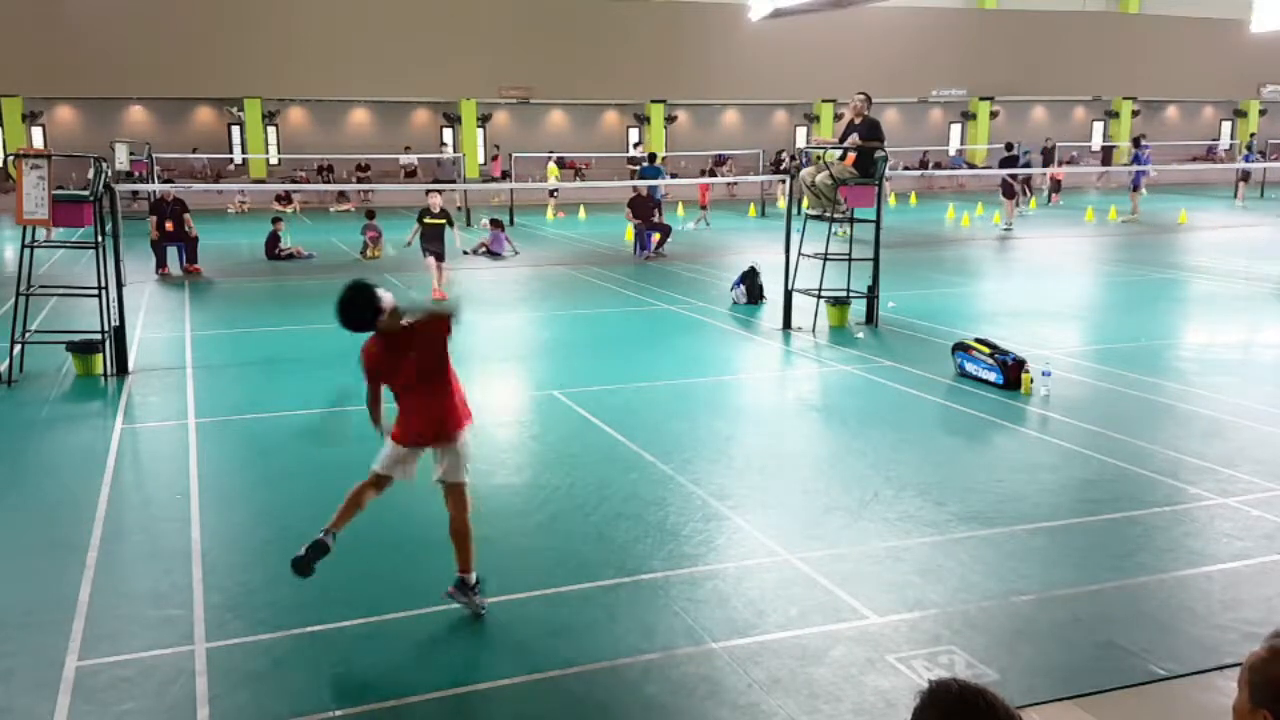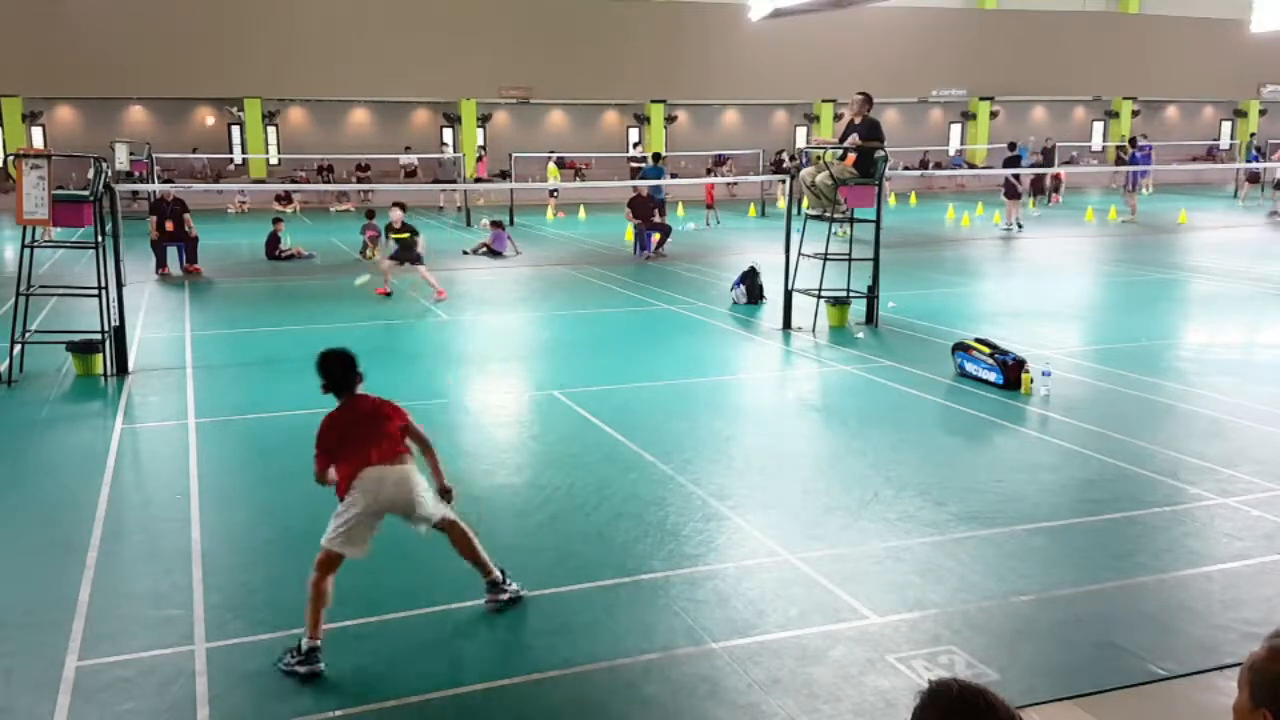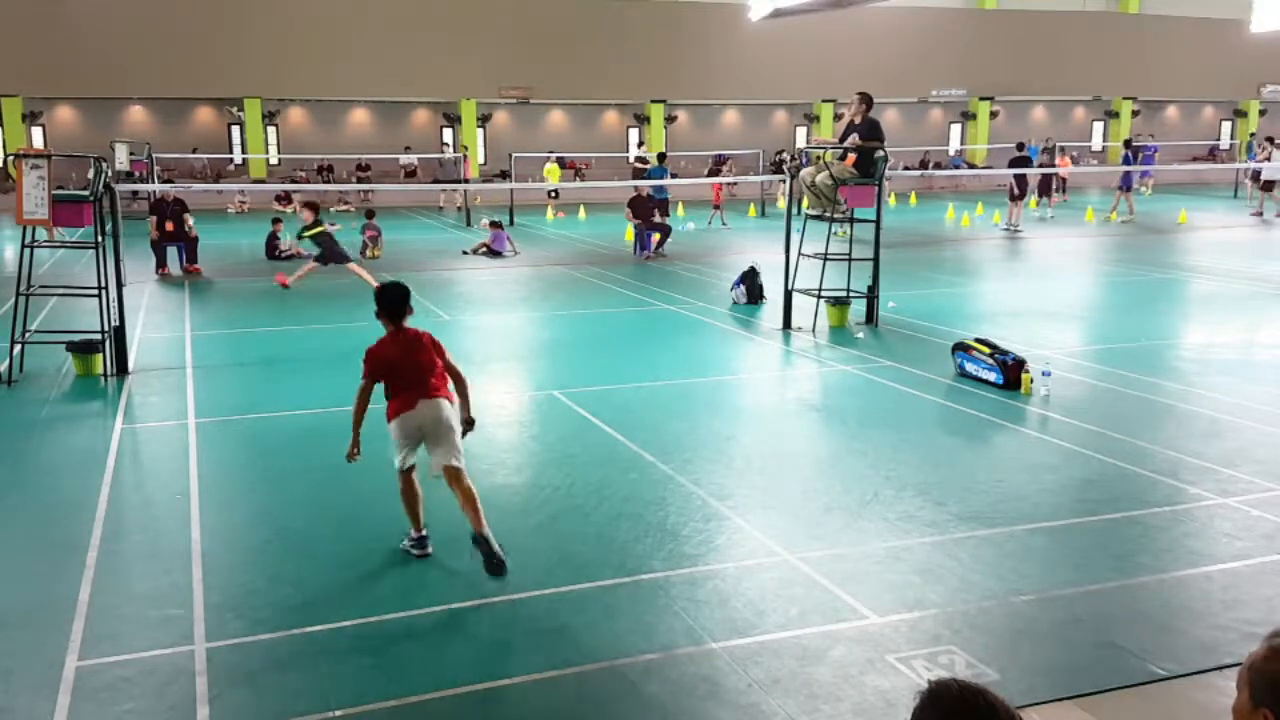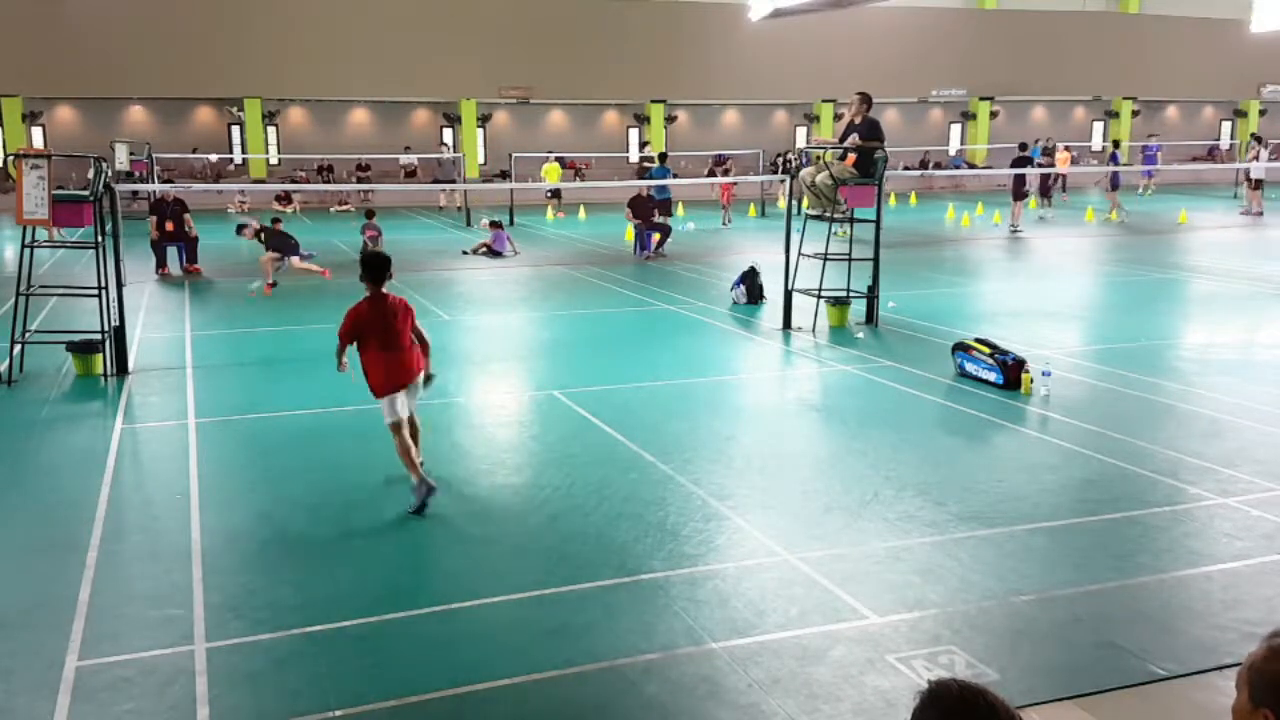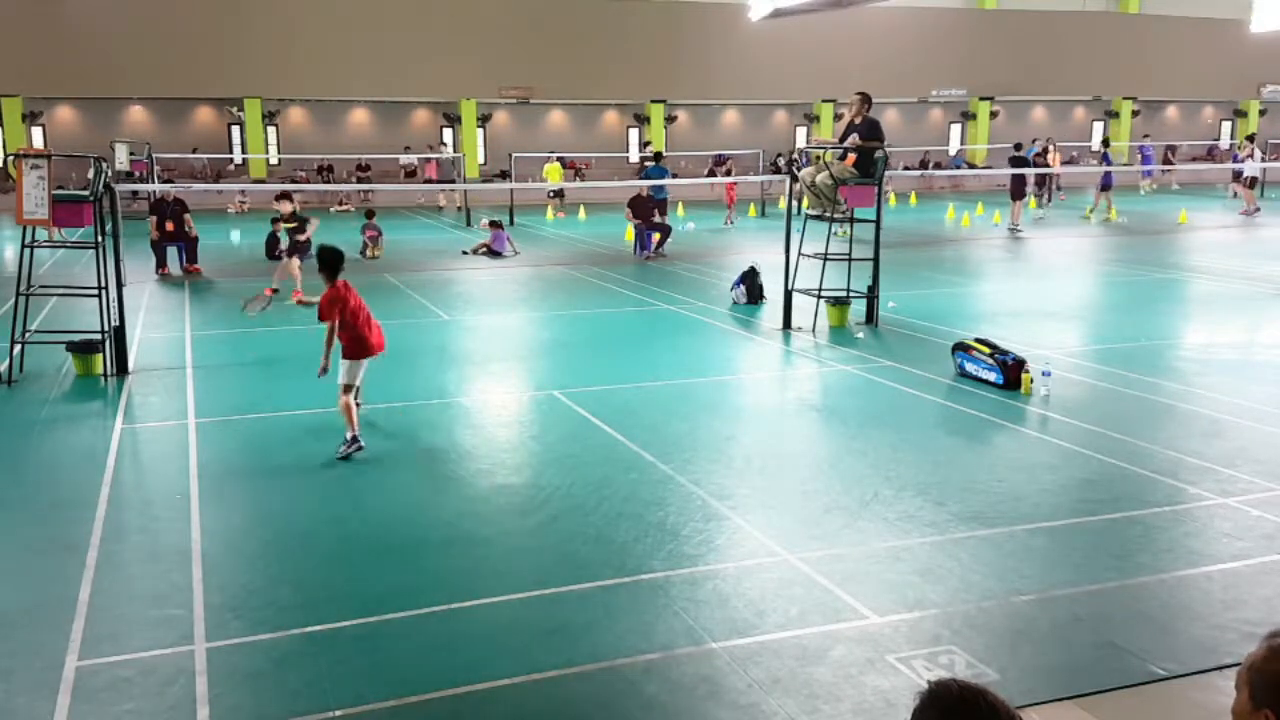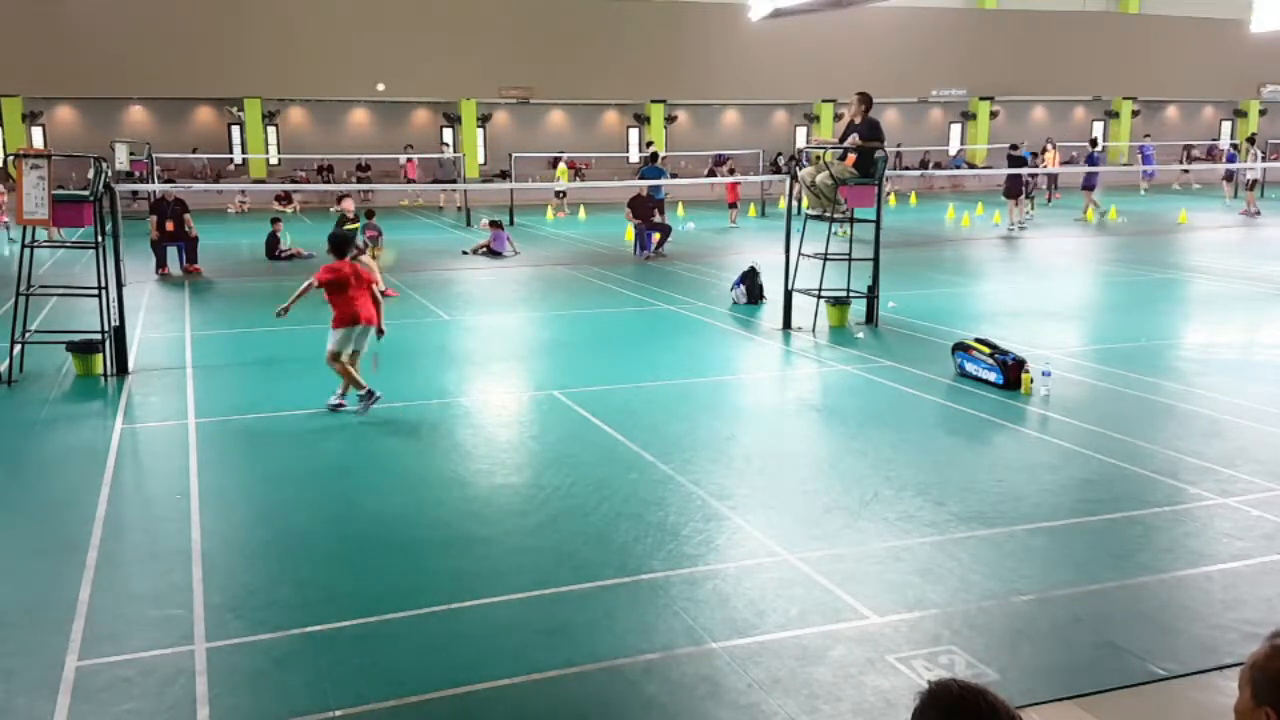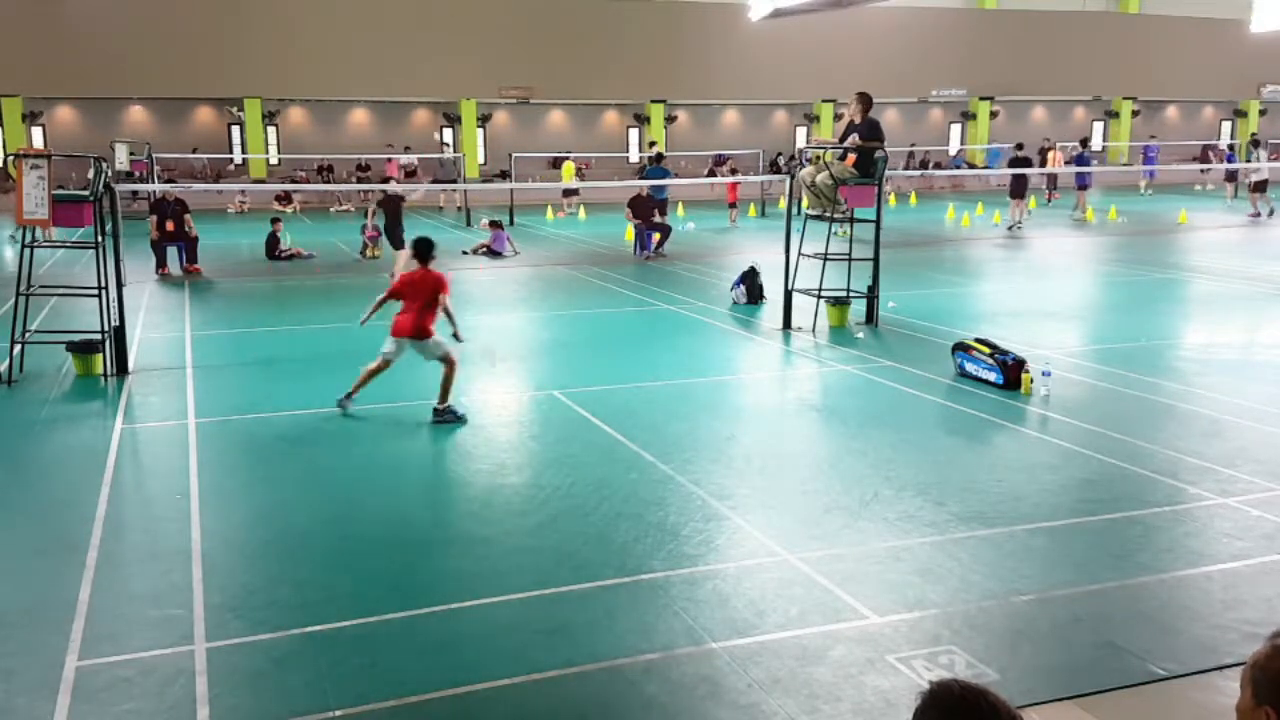
dt=0.4s
person 1, frame 1
left shoulder: (372, 351)
right shoulder: (421, 333)
left elbow: (373, 397)
right elbow: (447, 312)
left wrist: (379, 425)
left hip: (409, 428)
right hip: (446, 425)
left knee: (374, 483)
right knee: (458, 502)
left ankle: (326, 538)
right ankle: (466, 583)
person 1, frame 2
left shoulder: (329, 425)
right shoulder: (386, 407)
left elbow: (320, 477)
right elbow: (424, 444)
left wrist: (338, 480)
right wrist: (441, 481)
left hip: (365, 486)
right hip: (405, 478)
left knee: (324, 567)
right knee: (451, 523)
left ankle: (310, 649)
right ankle: (497, 585)
person 1, frame 3
left shoulder: (376, 353)
right shoulder: (427, 340)
left elbow: (363, 396)
right elbow: (458, 376)
left wrist: (355, 437)
right wrist: (466, 413)
left hip: (403, 417)
right hip: (439, 407)
left knee: (406, 473)
right knee: (457, 479)
left ankle: (419, 537)
right ankle: (483, 536)
person 1, frame 4
left shoulder: (356, 314)
right shoulder: (402, 305)
left elbow: (341, 348)
right elbow: (422, 340)
left wrist: (341, 362)
right wrist: (427, 367)
left hip: (386, 380)
right hip: (413, 371)
left knee: (400, 432)
right knee: (410, 415)
left ankle: (422, 483)
right ankle: (417, 464)
person 1, frame 5
left shoulder: (330, 297)
right shoulder: (345, 286)
left elbow: (332, 328)
left wrist: (325, 358)
right wrist: (309, 301)
left hip: (357, 347)
right hip: (376, 340)
left knee: (345, 394)
left ankle: (353, 438)
right ankle: (355, 400)
person 1, frame 6
left shoulder: (329, 270)
right shoulder: (363, 270)
left elbow: (311, 284)
right elbow: (377, 299)
left wrist: (289, 304)
right wrist: (380, 324)
left hip: (347, 319)
right hip: (369, 318)
left knee: (333, 359)
right knee: (352, 358)
left ankle: (366, 392)
right ankle: (341, 396)
person 1, frame 7
left shoulder: (405, 278)
right shoulder: (439, 279)
left elbow: (383, 298)
right elbow: (445, 307)
left wrist: (367, 316)
right wrist: (455, 329)
left hip: (399, 329)
right hip: (420, 333)
left knee: (381, 364)
right knee: (450, 362)
left ankle: (349, 395)
right ankle: (442, 409)
